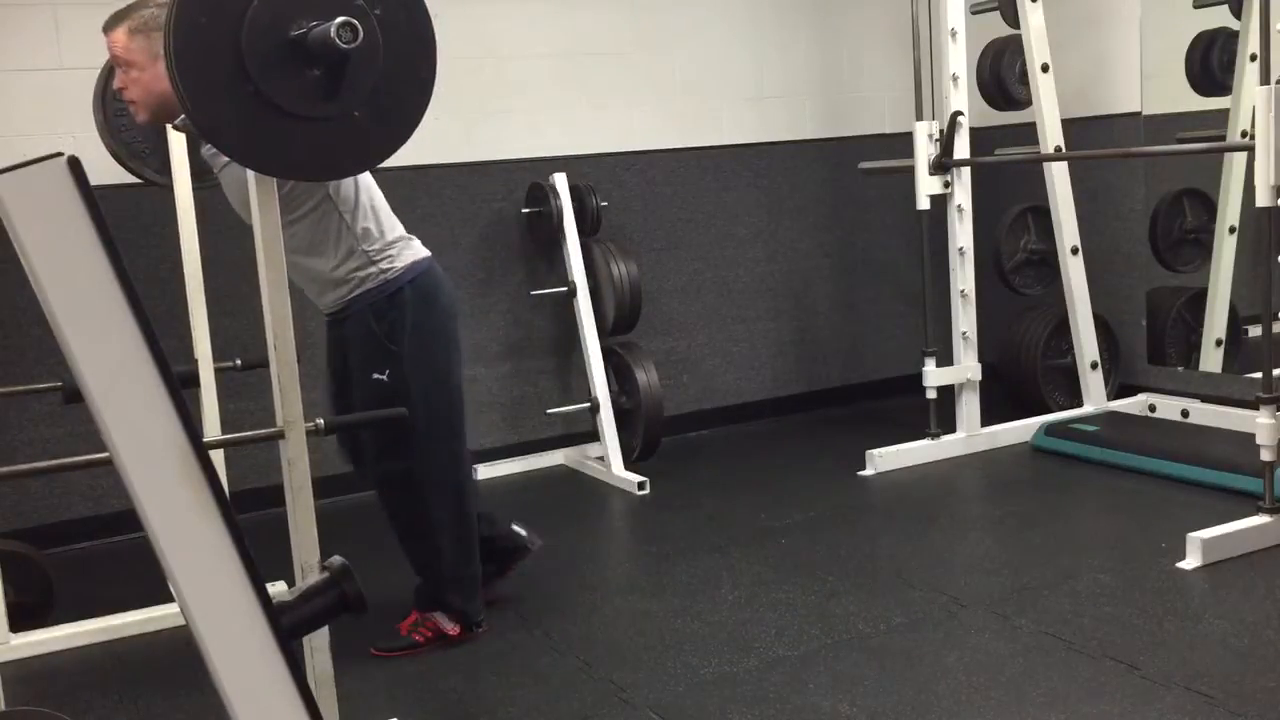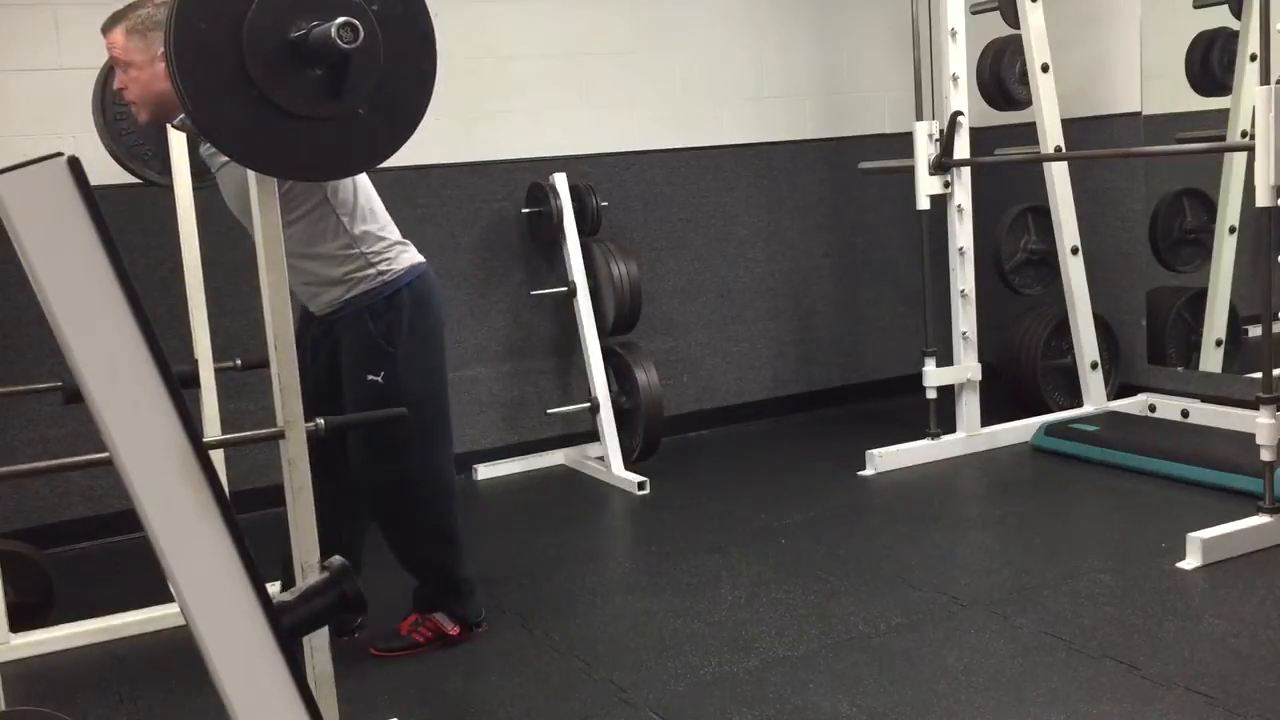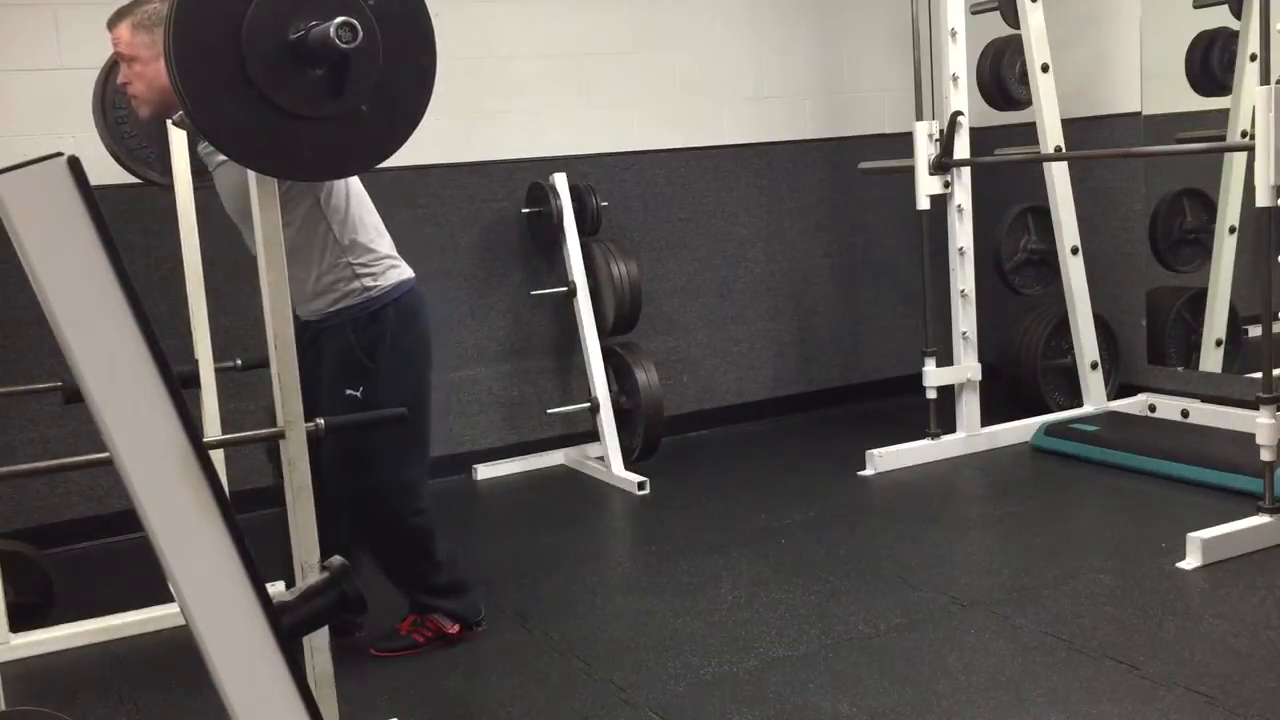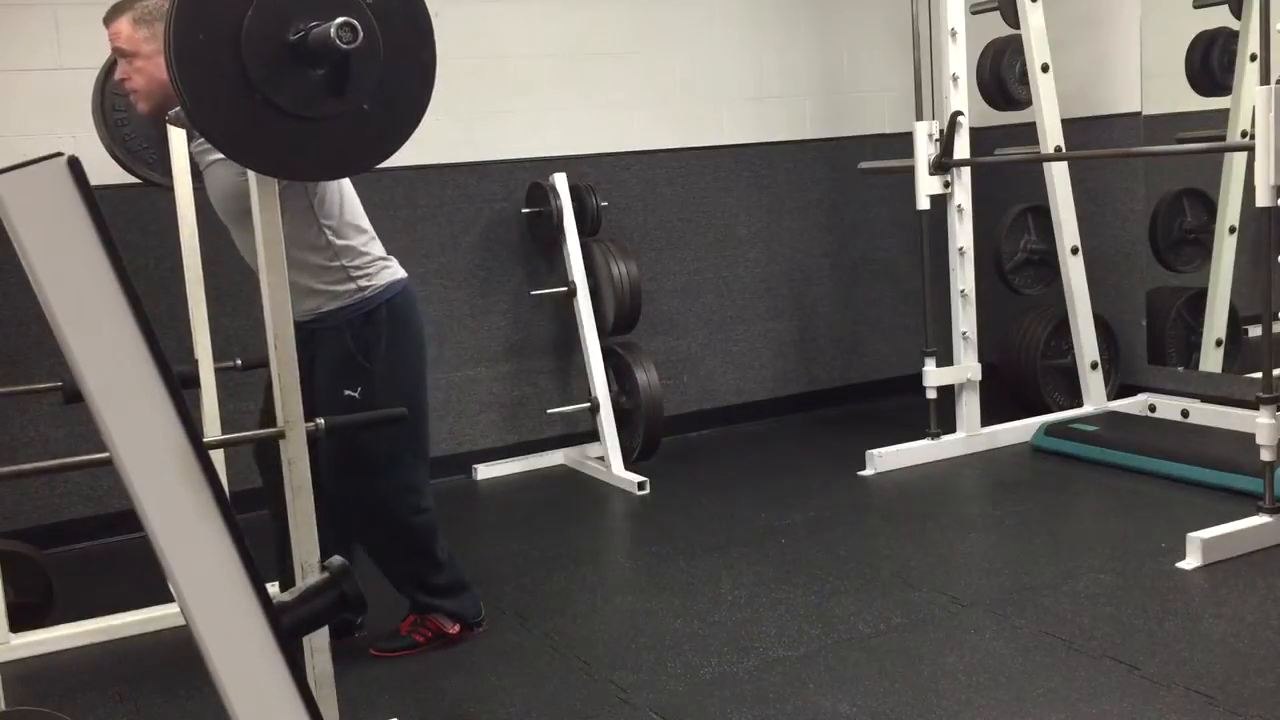
dt=0.4s
person 1, frame 1
right shoulder: (210, 127)
left hip: (393, 297)
right hip: (359, 302)
left knee: (412, 455)
right knee: (375, 449)
left ankle: (450, 605)
right ankle: (493, 546)
person 1, frame 2
right shoulder: (207, 128)
left hip: (385, 300)
right hip: (333, 305)
left knee: (400, 463)
right knee: (318, 459)
left ankle: (449, 606)
person 1, frame 3
right shoulder: (209, 127)
left hip: (373, 313)
right hip: (322, 315)
left knee: (370, 476)
right knee: (305, 462)
left ankle: (447, 607)
person 1, frame 4
right shoulder: (203, 127)
left hip: (365, 315)
right hip: (313, 318)
left knee: (374, 478)
right knee: (289, 464)
left ankle: (448, 607)
